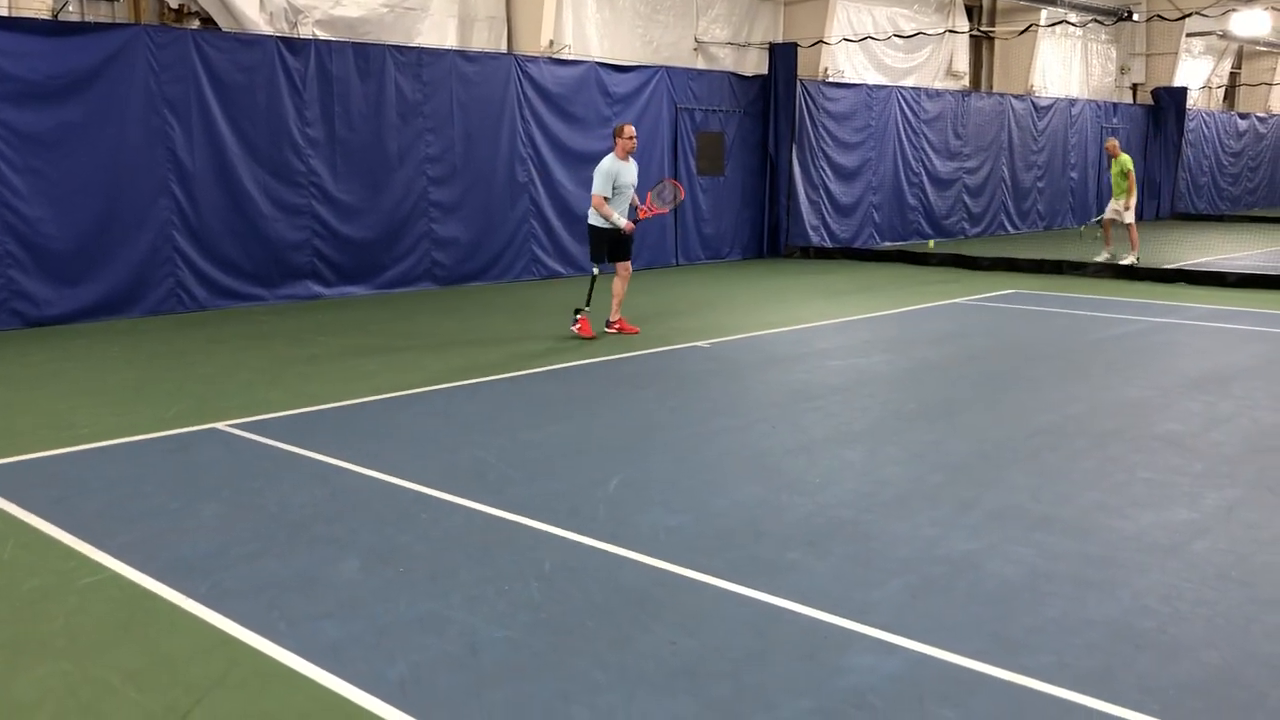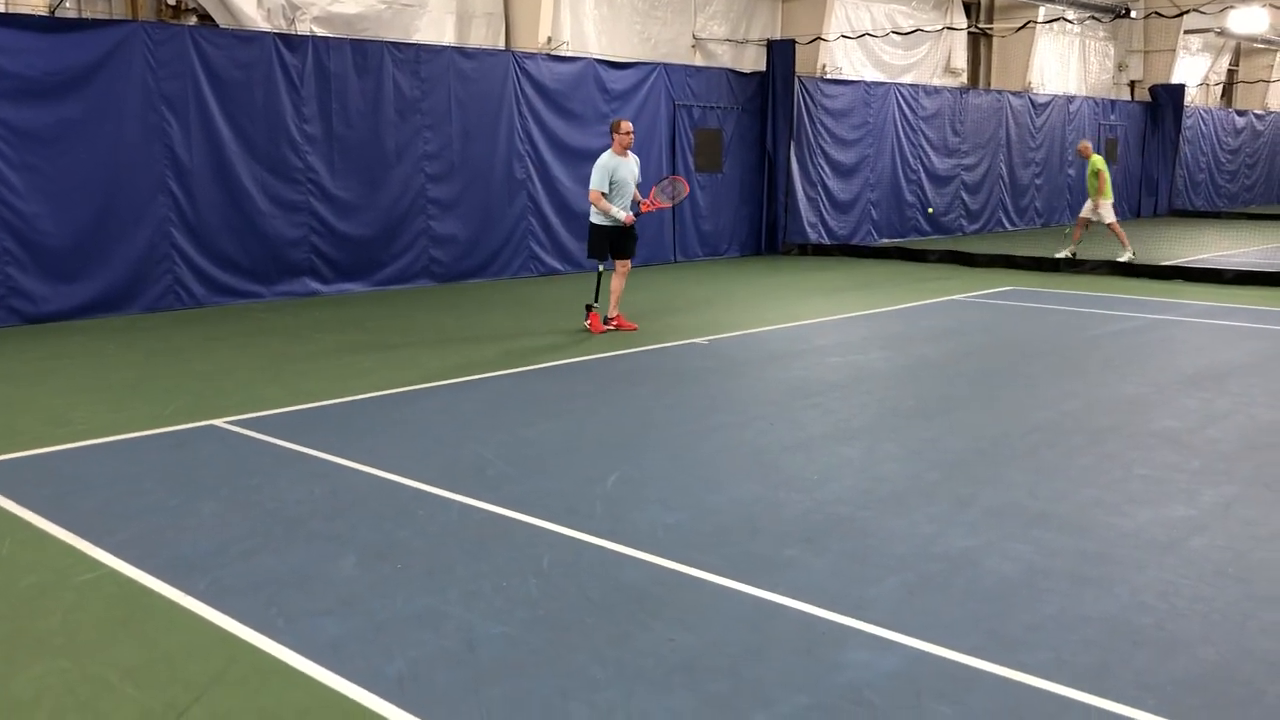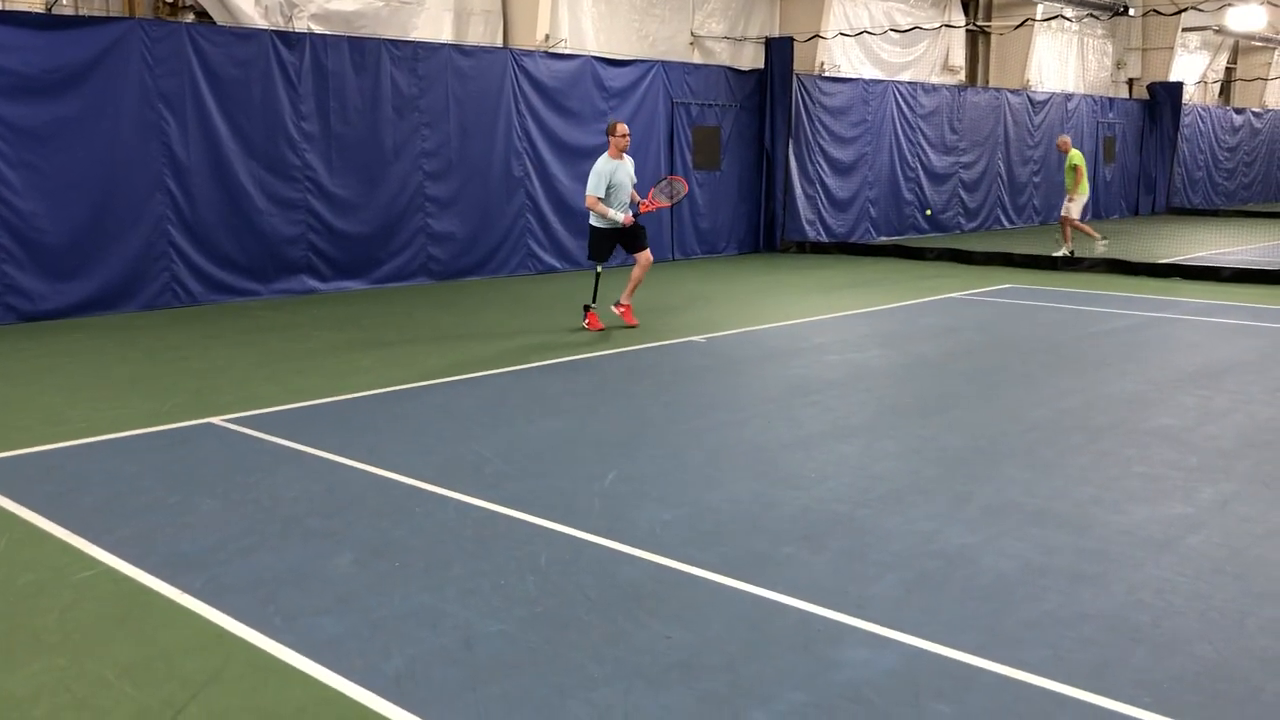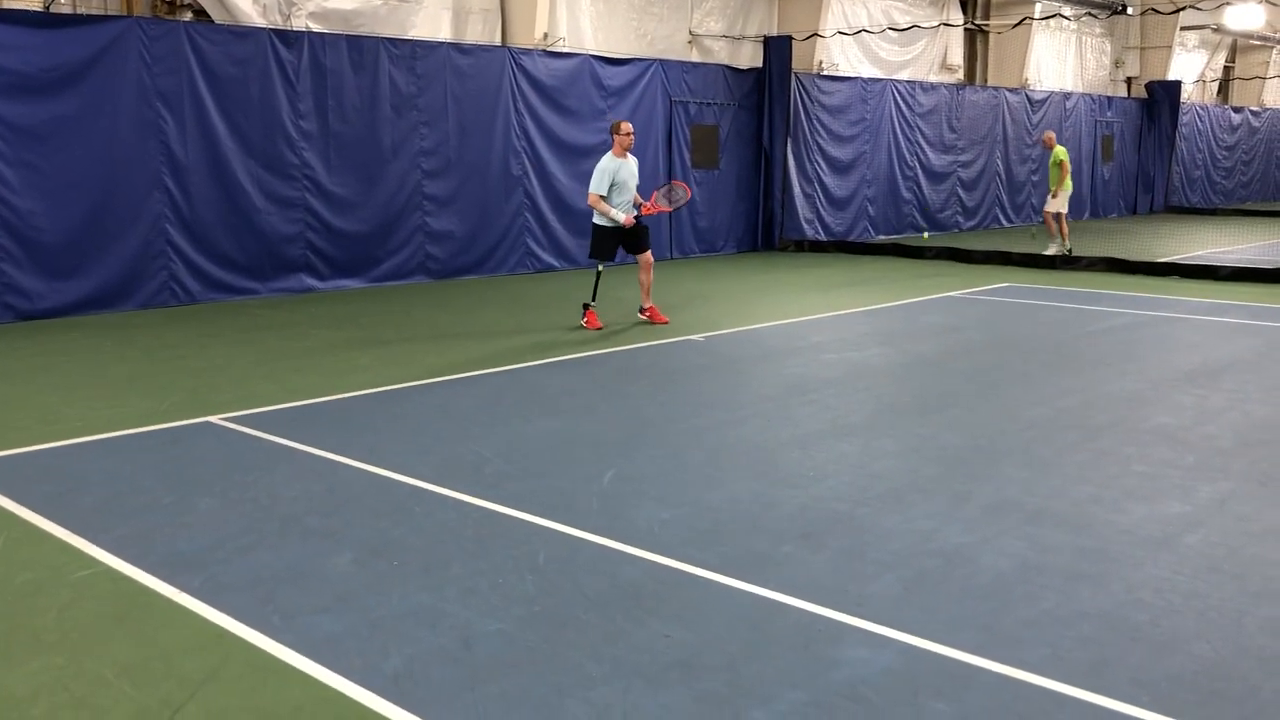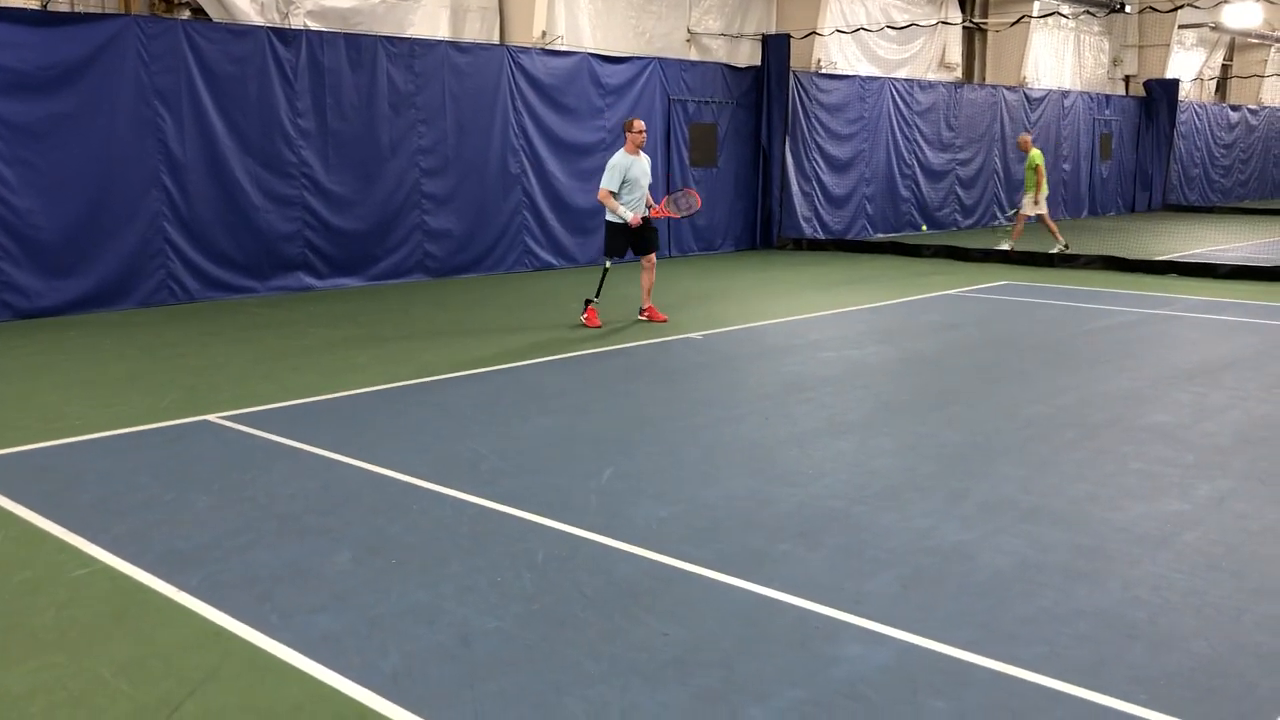
dt=0.2s
person 1, frame 1
left shoulder: (632, 164)
right shoulder: (607, 167)
right elbow: (596, 202)
left wrist: (638, 206)
right wrist: (622, 222)
left hip: (620, 227)
right hip: (601, 226)
left knee: (624, 271)
right knee: (596, 272)
left ankle: (614, 320)
right ankle: (581, 318)
person 1, frame 2
left shoulder: (634, 159)
right shoulder: (605, 163)
right elbow: (594, 198)
left wrist: (640, 200)
right wrist: (620, 215)
left hip: (624, 223)
right hip: (603, 223)
left knee: (623, 268)
right knee: (600, 268)
left ankle: (613, 317)
right ankle: (592, 313)
person 1, frame 3
left shoulder: (629, 161)
right shoulder: (602, 167)
right elbow: (591, 203)
left wrist: (638, 201)
right wrist: (619, 217)
left hip: (626, 221)
right hip: (603, 226)
left knee: (646, 259)
right knee: (599, 269)
left ankle: (623, 302)
right ankle: (589, 313)
person 1, frame 4
left shoulder: (633, 161)
right shoulder: (605, 166)
right elbow: (593, 200)
left wrist: (641, 202)
right wrist: (620, 217)
left hip: (630, 221)
right hip: (606, 225)
left knee: (647, 261)
right knee: (601, 268)
left ankle: (646, 307)
right ankle: (588, 312)
person 1, frame 5
left shoulder: (646, 159)
right shoulder: (618, 162)
right elbow: (603, 196)
left wrist: (652, 204)
right wrist: (628, 215)
left hip: (641, 220)
right hip: (618, 222)
left knee: (649, 262)
right knee: (609, 264)
left ankle: (646, 308)
right ankle: (590, 309)
